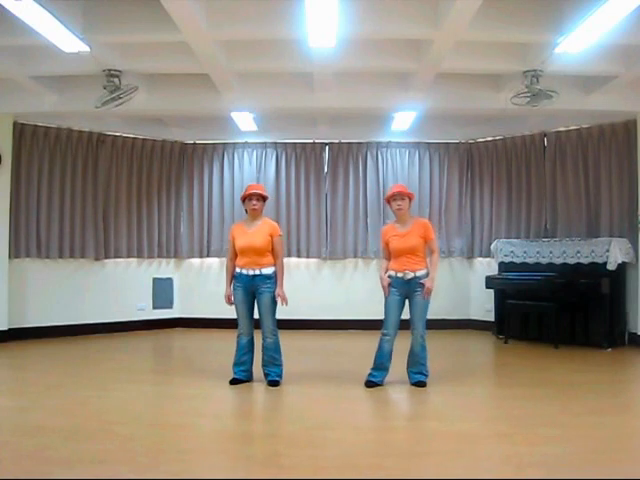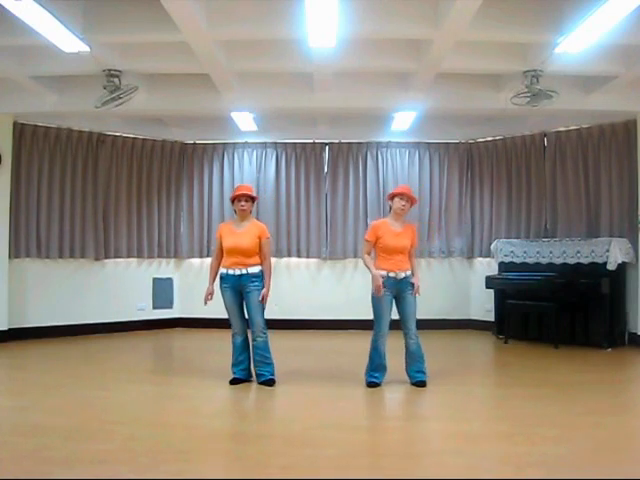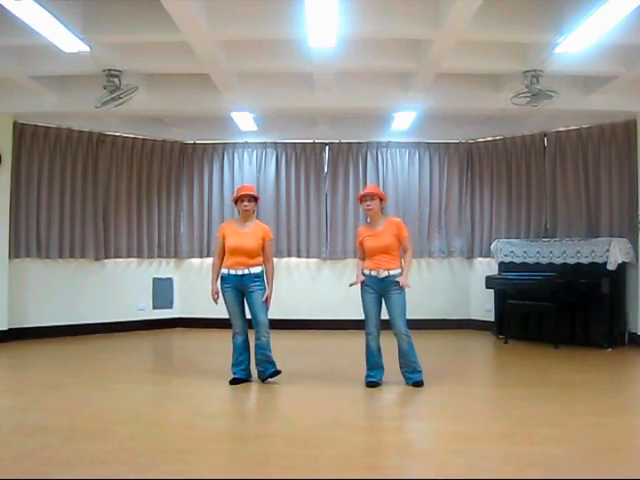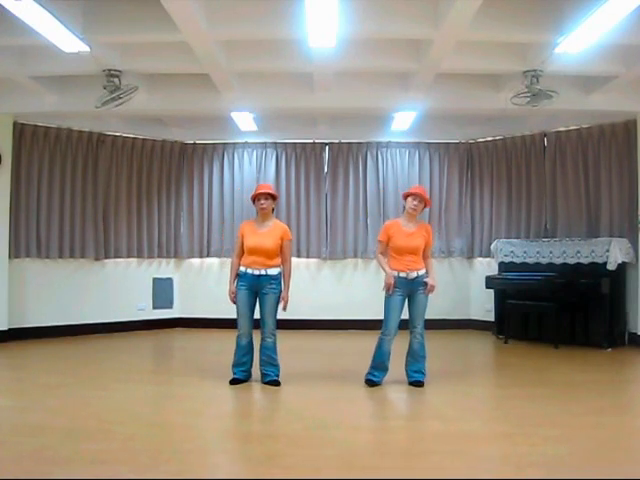
dt=1s
person 1, frame 1
left shoulder: (423, 225)
right shoulder: (387, 231)
left elbow: (434, 252)
left wrist: (431, 277)
right wrist: (383, 274)
left hip: (418, 281)
right hip: (395, 282)
left knee: (418, 331)
right knee: (388, 331)
left ankle: (418, 374)
right ankle: (377, 375)
person 1, frame 2
left shoulder: (411, 229)
right shoulder: (377, 226)
right elbow: (366, 254)
left wrist: (415, 276)
right wrist: (375, 273)
left hip: (405, 282)
right hip: (384, 281)
left knee: (411, 330)
right knee: (381, 331)
left ankle: (417, 374)
right ankle: (375, 375)
person 1, frame 3
left shoulder: (396, 224)
right shoulder: (362, 231)
left elbow: (407, 251)
left wrist: (405, 275)
right wrist: (359, 274)
left hip: (393, 280)
right hip: (370, 281)
left knee: (400, 329)
right knee: (371, 331)
left ankle: (413, 374)
right ankle: (374, 374)
person 1, frame 4
left shoulder: (426, 229)
right shoulder: (390, 226)
left elbow: (427, 257)
right elbow: (380, 253)
left wrist: (431, 276)
right wrist: (388, 272)
left hip: (419, 281)
right hip: (397, 281)
left knee: (417, 330)
right knee: (389, 330)
left ankle: (416, 374)
right ankle: (376, 374)
person 2, frame 1
left shoulder: (272, 227)
right shoulder: (236, 229)
left elbow: (278, 259)
right elbow: (231, 259)
left wrist: (279, 286)
right wrist: (228, 286)
left hip: (265, 279)
right hip: (241, 280)
left knee: (269, 329)
right knee: (244, 329)
left ankle: (273, 373)
right ankle: (242, 372)
person 2, frame 2
left shoulder: (260, 228)
right shoulder: (223, 228)
left elbow: (266, 260)
right elbow: (217, 258)
left wrist: (266, 286)
right wrist: (210, 284)
left hip: (252, 279)
right hip: (228, 280)
left knee: (258, 327)
right knee: (237, 329)
left ankle: (265, 373)
right ankle: (241, 372)
person 2, frame 3
left shoulder: (263, 229)
right shoulder: (225, 228)
left elbow: (268, 261)
right elbow: (218, 257)
left wrist: (270, 287)
right wrist: (214, 283)
left hip: (254, 279)
right hip: (229, 280)
left knee: (262, 325)
right knee: (238, 329)
left ankle: (266, 369)
right ankle: (241, 372)
person 2, frame 4
left shoulder: (282, 229)
right shoulder: (245, 227)
left elbow: (286, 262)
right elbow: (237, 257)
left wrist: (286, 289)
right wrist: (232, 283)
left hip: (271, 280)
right hip: (246, 279)
left knee: (269, 330)
right knee: (244, 329)
left ankle: (270, 374)
right ankle: (241, 372)
